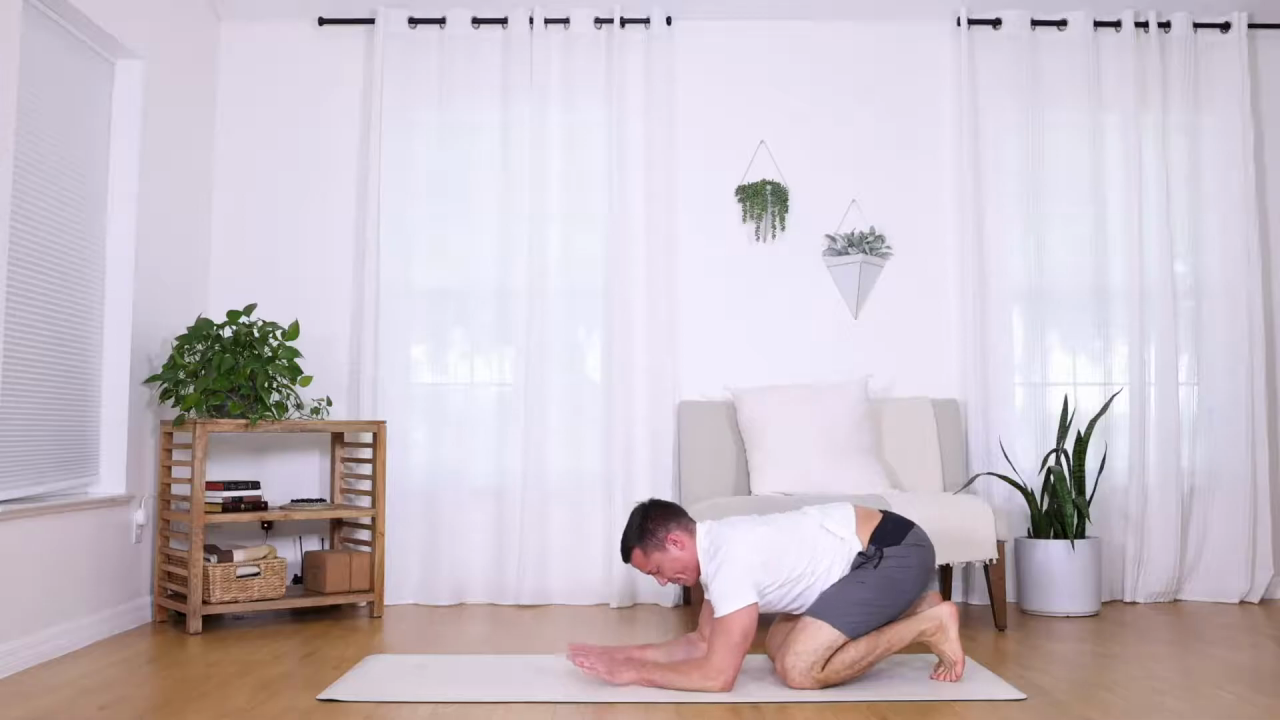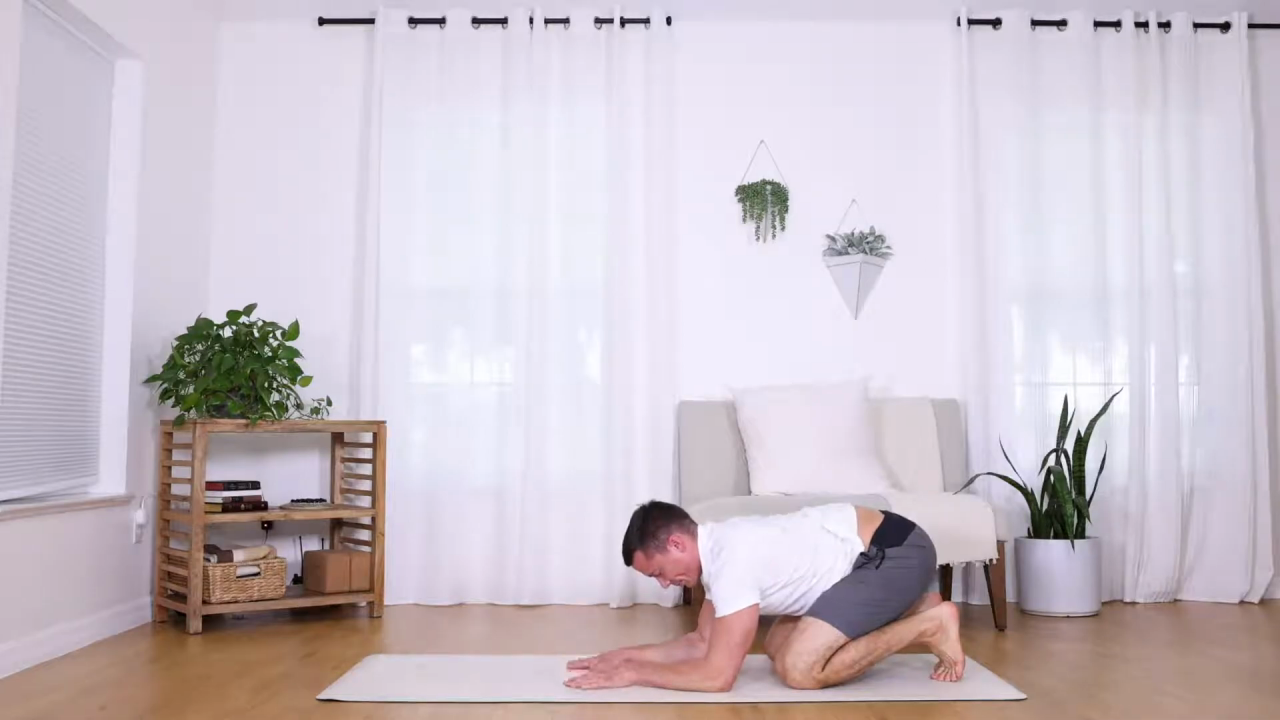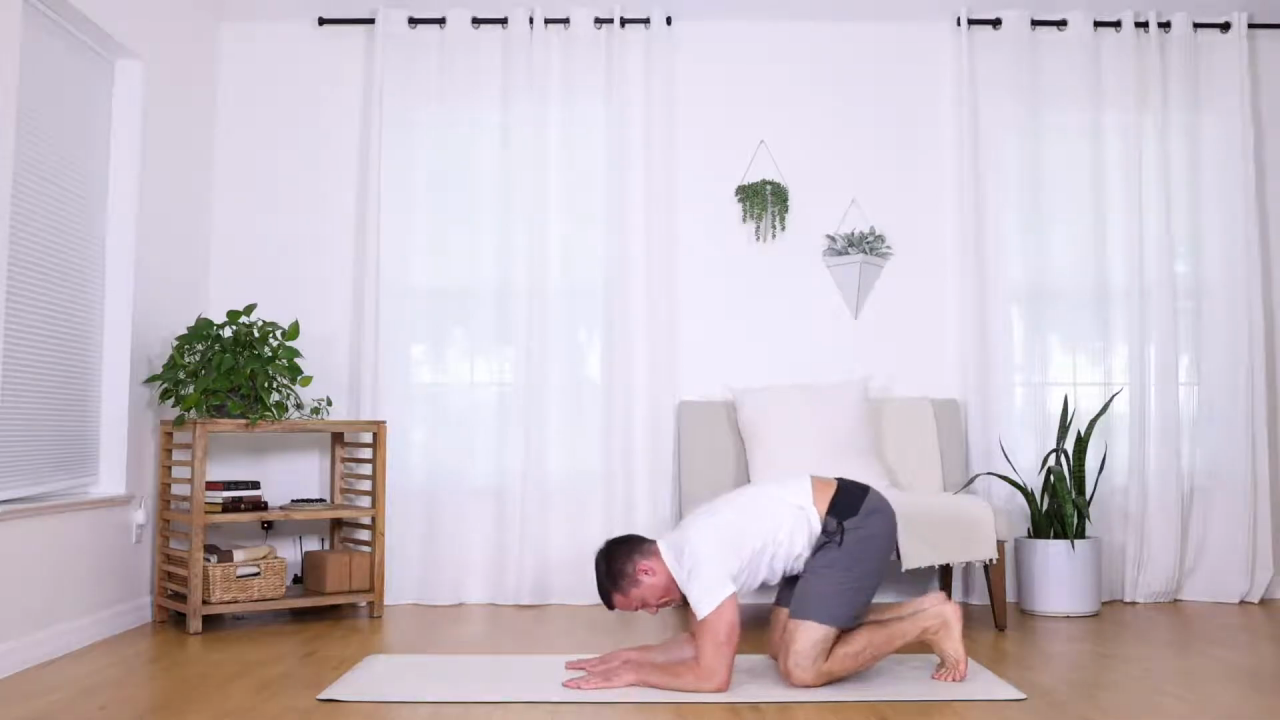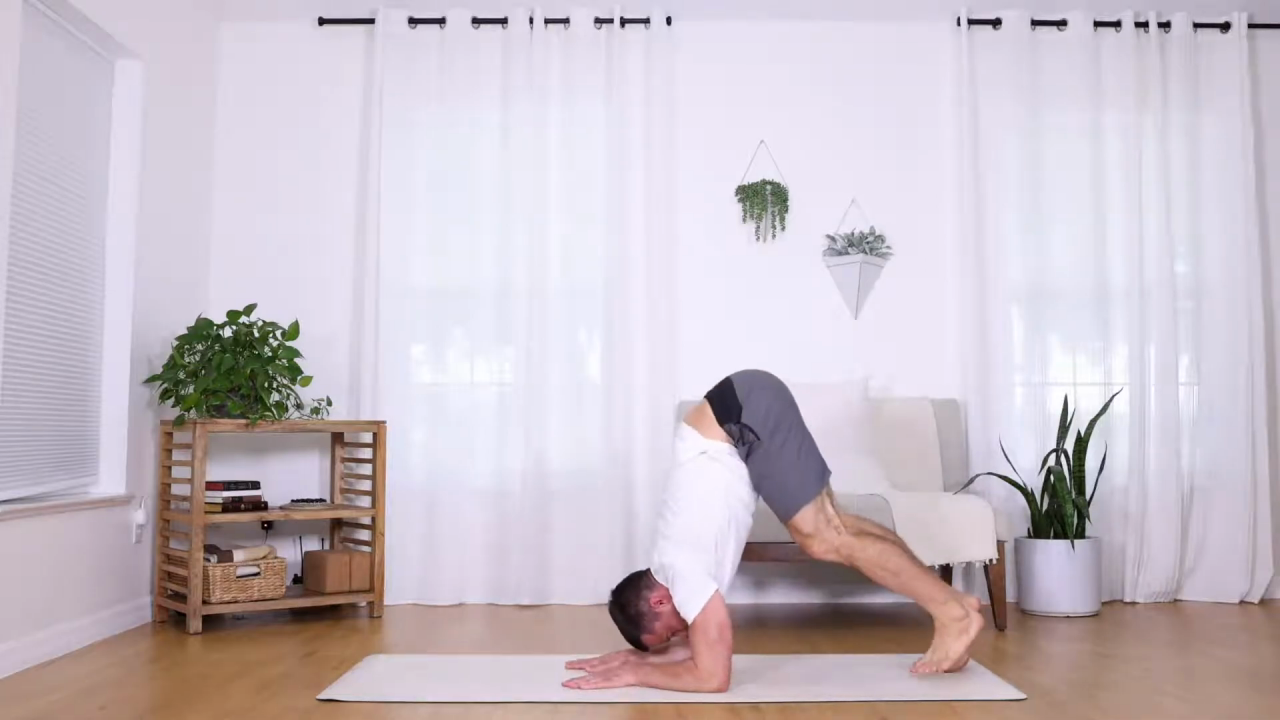
dt=1s
person 1, frame 1
left shoulder: (729, 559)
right shoulder: (716, 544)
left elbow: (717, 675)
right elbow: (703, 642)
left wrist: (635, 672)
right wrist: (626, 653)
left hip: (895, 552)
right hip: (875, 550)
left knee: (798, 669)
right knee: (778, 646)
left ankle: (929, 623)
right ankle: (913, 607)
person 1, frame 2
left shoulder: (731, 560)
right shoulder: (717, 546)
left elbow: (717, 675)
right elbow: (703, 642)
left wrist: (633, 674)
right wrist: (623, 655)
left hip: (896, 552)
right hip: (873, 551)
left knee: (799, 668)
right knee: (778, 647)
left ankle: (929, 625)
right ankle: (910, 608)
person 1, frame 3
left shoulder: (698, 561)
right shoulder: (686, 550)
left elbow: (712, 676)
right elbow: (700, 642)
left wrist: (633, 673)
right wrist: (627, 655)
left hip: (855, 524)
right hip: (840, 523)
left knee: (802, 668)
right knee: (785, 647)
left ankle: (931, 622)
right ankle: (920, 609)
person 1, frame 4
left shoulder: (682, 573)
right shoulder: (678, 566)
left elbow: (713, 676)
right elbow: (704, 642)
left wrist: (634, 673)
right wrist: (633, 656)
left hip: (746, 409)
right hip: (742, 412)
left knee: (826, 539)
right knee: (829, 531)
left ankle: (953, 614)
right ankle: (953, 603)
